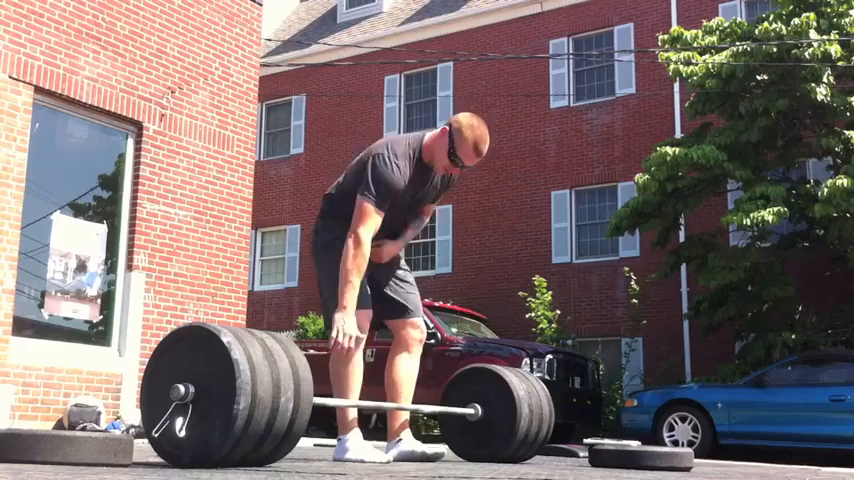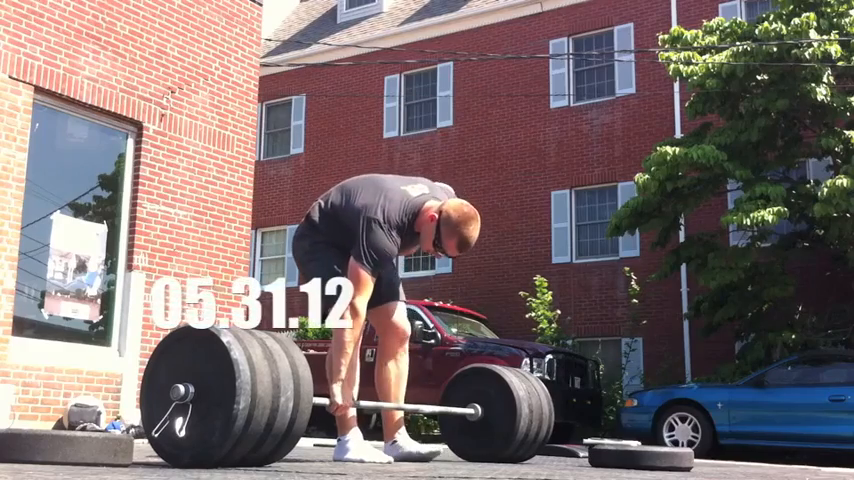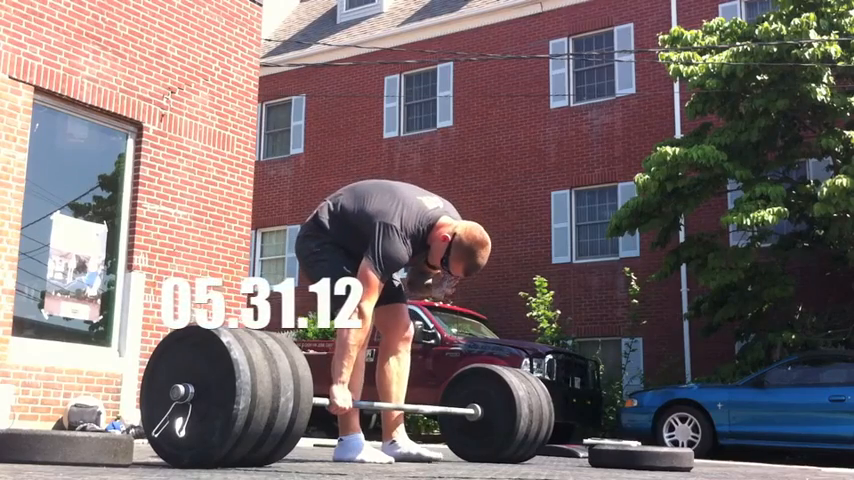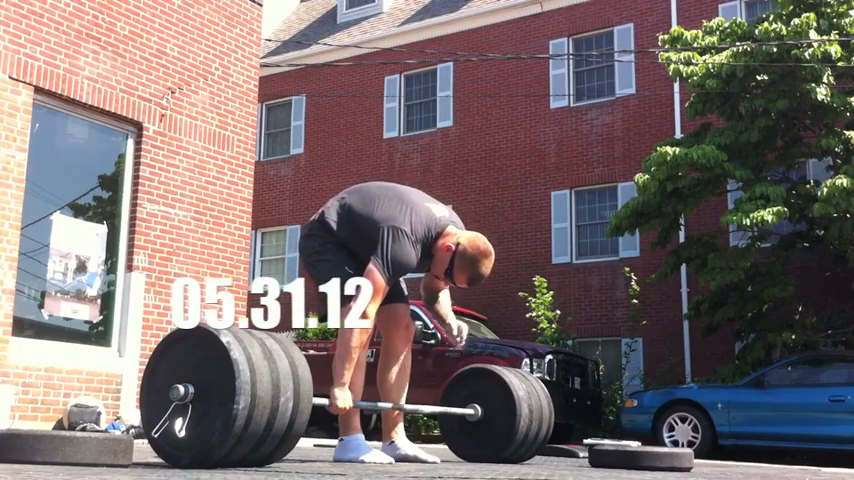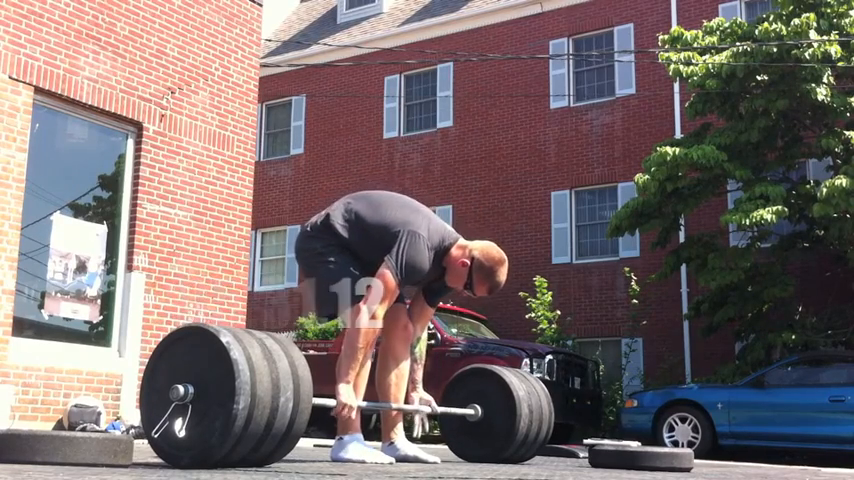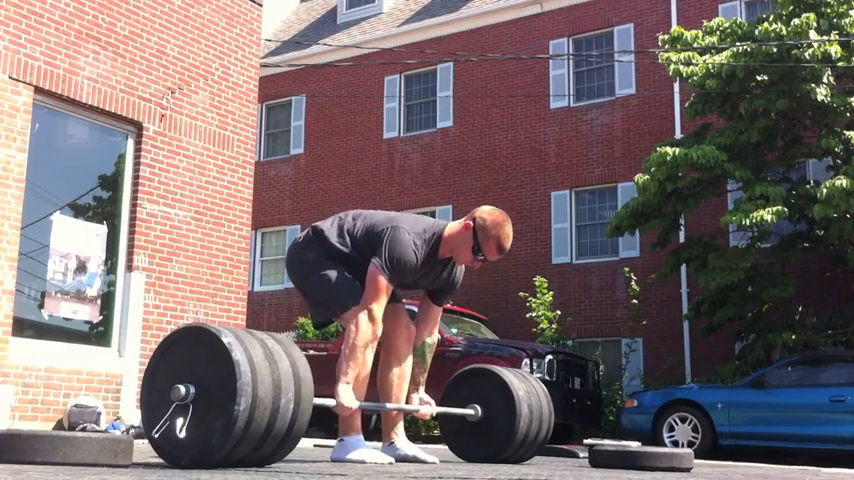
dt=0.7s
person 1, frame 1
left shoulder: (446, 170)
right shoulder: (392, 162)
right elbow: (359, 236)
left wrist: (401, 241)
right wrist: (345, 309)
left hip: (388, 249)
right hip: (340, 237)
left knee: (412, 332)
right knee: (357, 327)
left ankle: (399, 439)
right ankle: (349, 440)
person 1, frame 2
left shoulder: (447, 205)
right shoulder: (382, 228)
right elbow: (355, 305)
left wrist: (413, 246)
right wrist: (339, 382)
left hip: (360, 246)
right hip: (320, 241)
left knee: (398, 331)
right knee: (348, 323)
left ankle: (395, 439)
right ankle: (349, 440)
person 1, frame 3
left shoulder: (454, 226)
right shoulder: (395, 236)
left elbow: (416, 282)
right elbow: (361, 310)
left wrist: (436, 282)
right wrist: (340, 384)
left hip: (362, 245)
right hip: (323, 241)
left knee: (401, 332)
right knee: (357, 325)
left ankle: (394, 439)
right ankle: (349, 441)
person 1, frame 4
left shoulder: (457, 237)
right shoulder: (403, 242)
left elbow: (434, 292)
right elbow: (361, 311)
left wrist: (449, 320)
right wrist: (340, 386)
left hip: (366, 246)
right hip: (327, 241)
left knee: (403, 330)
right knee: (360, 323)
left ankle: (394, 440)
right ankle: (350, 441)
person 1, frame 5
left shoulder: (446, 262)
right shoulder: (418, 250)
left elbow: (416, 328)
right elbow: (369, 311)
left wrist: (415, 388)
right wrist: (345, 383)
left hip: (361, 251)
right hip: (324, 242)
left knee: (400, 331)
right knee: (368, 324)
left ankle: (393, 440)
right ankle: (348, 441)
person 1, frame 6
left shoulder: (452, 270)
right shoulder: (406, 242)
left elbow: (426, 332)
right elbow: (369, 312)
left wrist: (417, 390)
right wrist: (344, 384)
left hip: (356, 262)
right hip: (314, 255)
left knee: (404, 332)
right knee: (371, 328)
left ankle: (394, 441)
right ankle: (348, 441)
